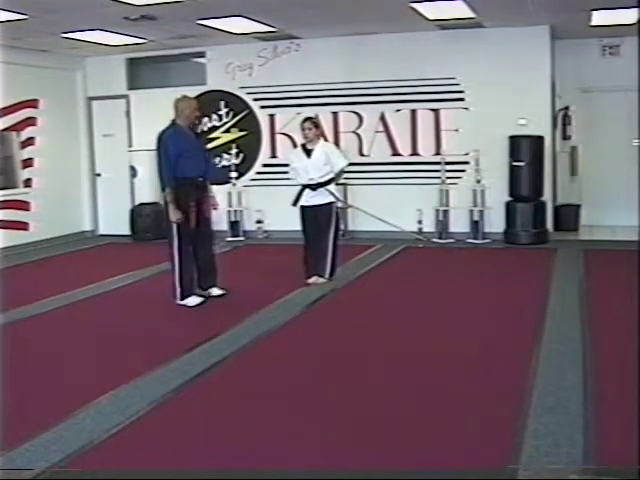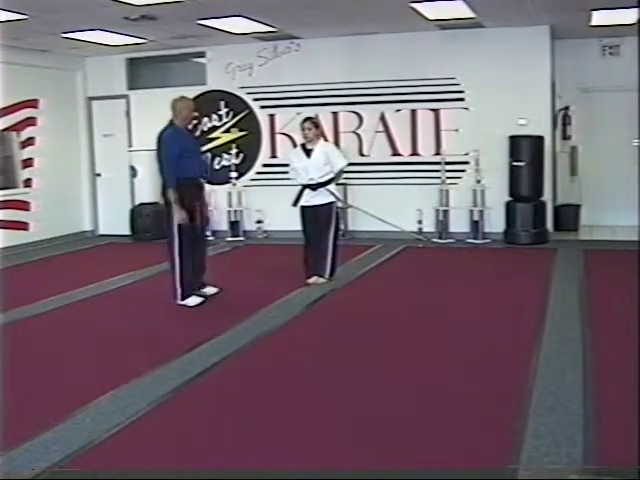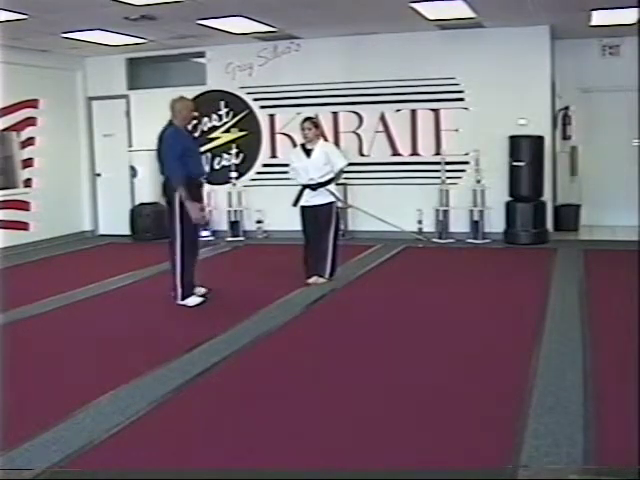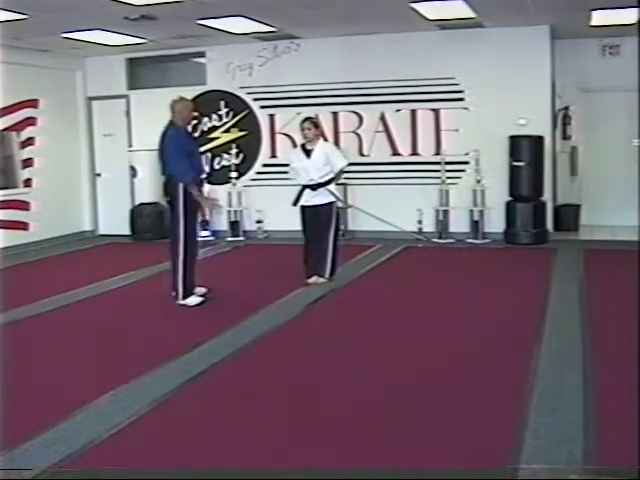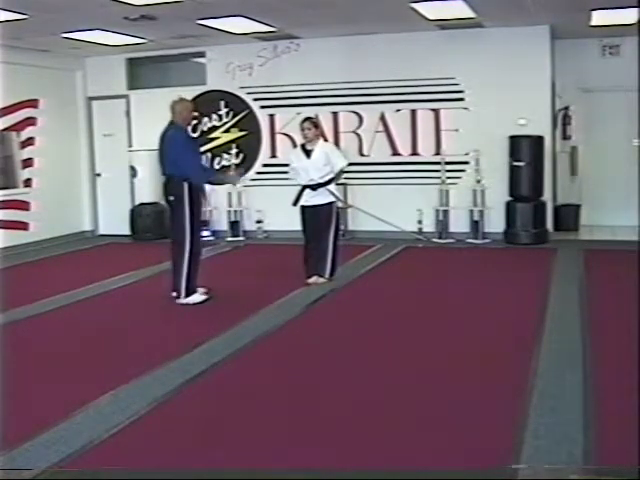
dt=0.2s
person 1, frame 1
left shoulder: (193, 136)
right shoulder: (169, 136)
right elbow: (167, 174)
left wrist: (208, 194)
right wrist: (171, 205)
left hip: (198, 191)
right hip: (181, 193)
left knee: (204, 240)
right knee: (181, 244)
left ankle: (207, 284)
right ankle: (184, 293)
person 1, frame 2
left shoulder: (188, 135)
right shoulder: (169, 136)
right elbow: (169, 174)
left wrist: (200, 195)
right wrist: (176, 206)
left hip: (195, 190)
right hip: (180, 193)
left knee: (198, 240)
right knee: (181, 244)
left ankle: (196, 284)
right ankle: (183, 293)
person 1, frame 3
left shoulder: (184, 134)
right shoulder: (170, 136)
right elbow: (175, 173)
left wrist: (195, 197)
right wrist: (188, 202)
left hip: (192, 189)
right hip: (180, 193)
left knee: (191, 241)
right knee: (181, 242)
left ankle: (187, 285)
right ankle: (182, 293)
person 1, frame 4
left shoulder: (181, 134)
right shoulder: (173, 136)
right elbow: (182, 171)
left wrist: (199, 195)
right wrist: (201, 197)
left hip: (188, 190)
right hip: (182, 191)
left knee: (188, 239)
right knee: (183, 241)
left ankle: (186, 286)
right ankle: (183, 293)
person 1, frame 5
left shoulder: (172, 133)
right shoulder: (177, 136)
right elbow: (192, 166)
right wrist: (224, 178)
left hip: (176, 188)
right hip: (183, 189)
left knee: (180, 238)
right knee: (188, 240)
left ankle: (181, 286)
right ankle: (184, 292)
person 2, frame 1
left shoulder: (327, 148)
right shoulder: (297, 152)
left elbow: (340, 168)
right elbow: (295, 173)
left wrist: (329, 183)
right wrist: (306, 184)
left hip: (325, 196)
right hip: (307, 197)
left knee: (326, 236)
right knee: (310, 237)
left ankle: (323, 272)
right ankle: (312, 272)
person 2, frame 2
left shoulder: (327, 148)
right shoulder: (297, 152)
left elbow: (340, 168)
right elbow: (295, 173)
left wrist: (329, 183)
right wrist: (306, 184)
left hip: (325, 196)
right hip: (307, 197)
left knee: (325, 236)
right knee: (310, 237)
left ankle: (323, 272)
right ankle: (312, 272)
person 2, frame 3
left shoulder: (327, 148)
right shoulder: (297, 152)
left elbow: (340, 168)
right elbow: (295, 173)
left wrist: (329, 183)
right wrist: (305, 184)
left hip: (325, 196)
right hip: (307, 197)
left knee: (326, 236)
right knee: (310, 237)
left ankle: (323, 272)
right ankle: (313, 272)
person 2, frame 4
left shoulder: (327, 148)
right shoulder: (297, 152)
left elbow: (340, 168)
right elbow: (295, 173)
left wrist: (329, 183)
right wrist: (305, 183)
left hip: (326, 196)
right hip: (307, 197)
left knee: (326, 236)
right knee: (310, 237)
left ankle: (323, 272)
right ankle: (313, 272)
person 2, frame 5
left shoulder: (327, 148)
right shoulder: (296, 152)
left elbow: (340, 168)
right elbow: (294, 173)
left wrist: (329, 183)
right wrist: (305, 183)
left hip: (325, 196)
right hip: (307, 197)
left knee: (326, 236)
right knee: (310, 237)
left ankle: (323, 272)
right ankle: (313, 272)
